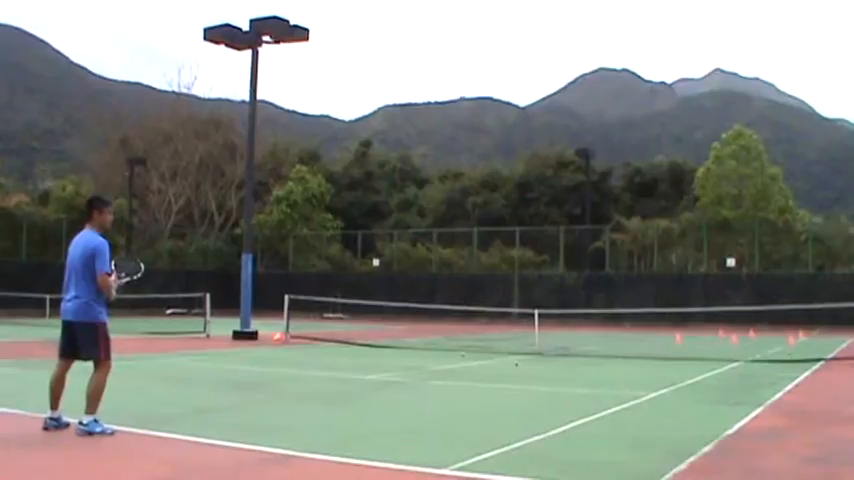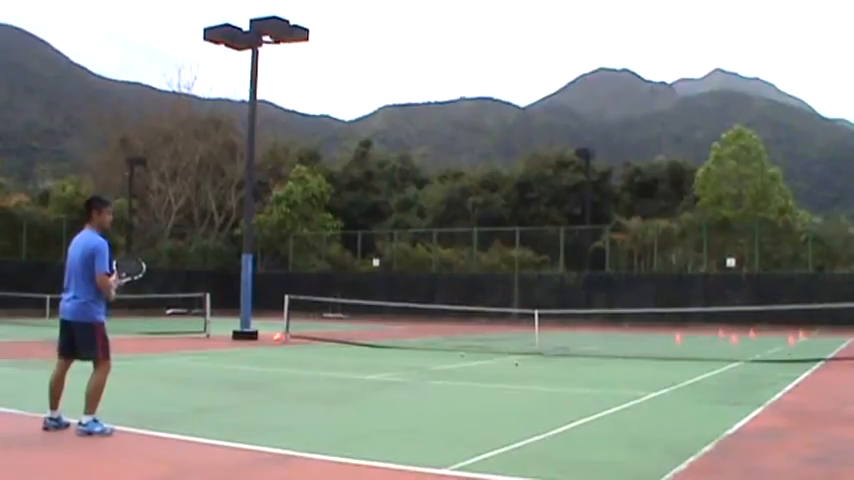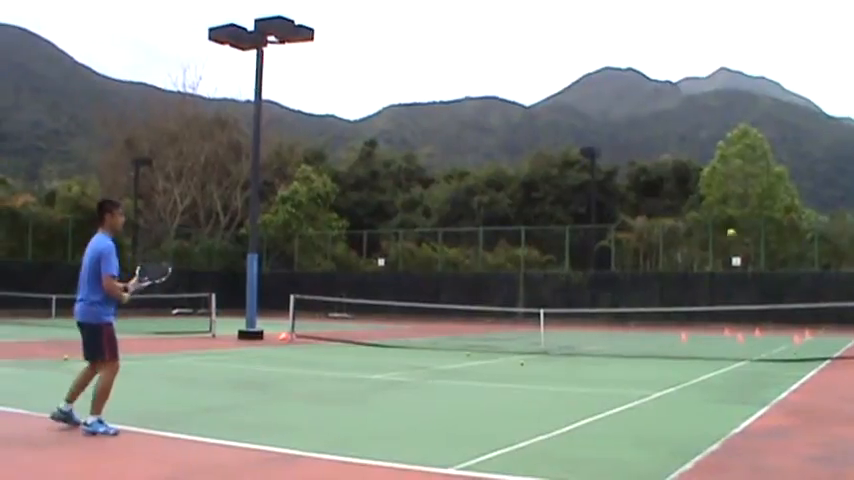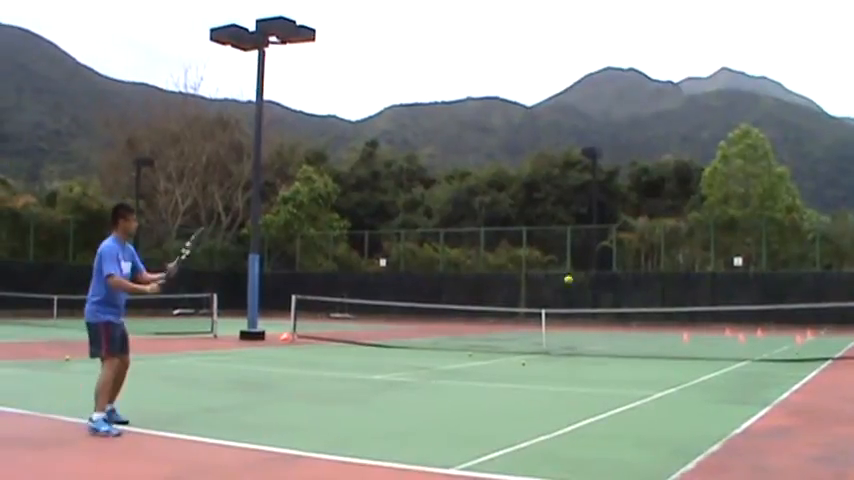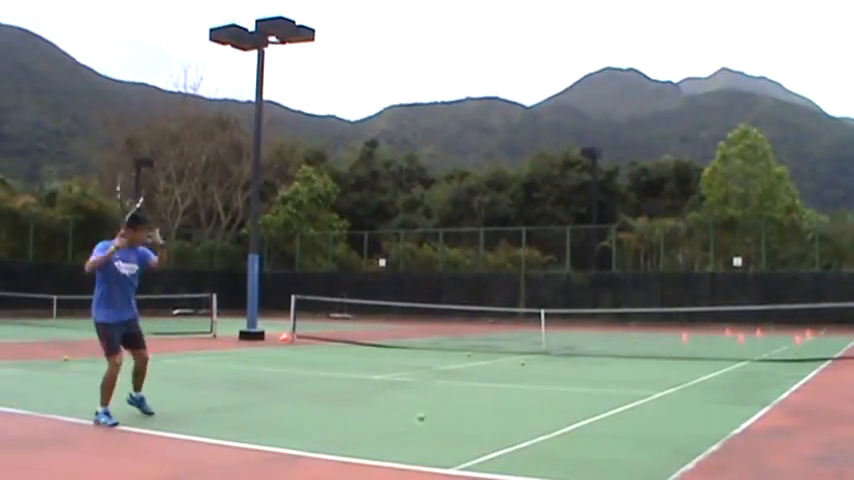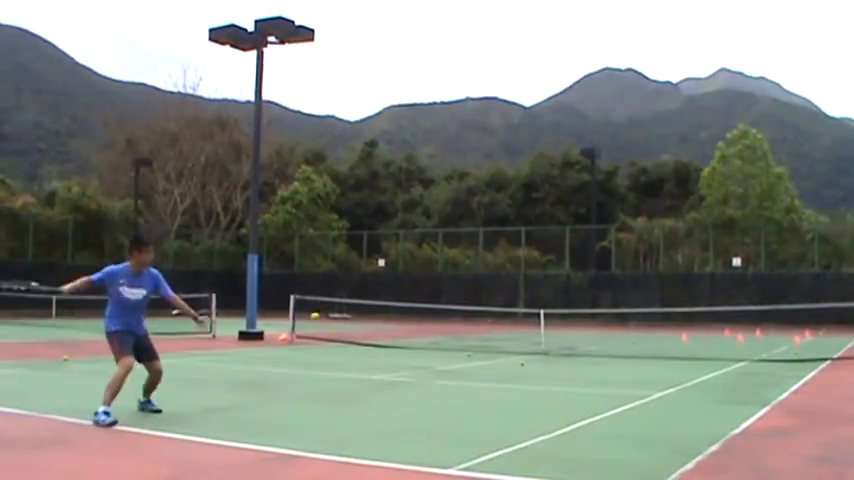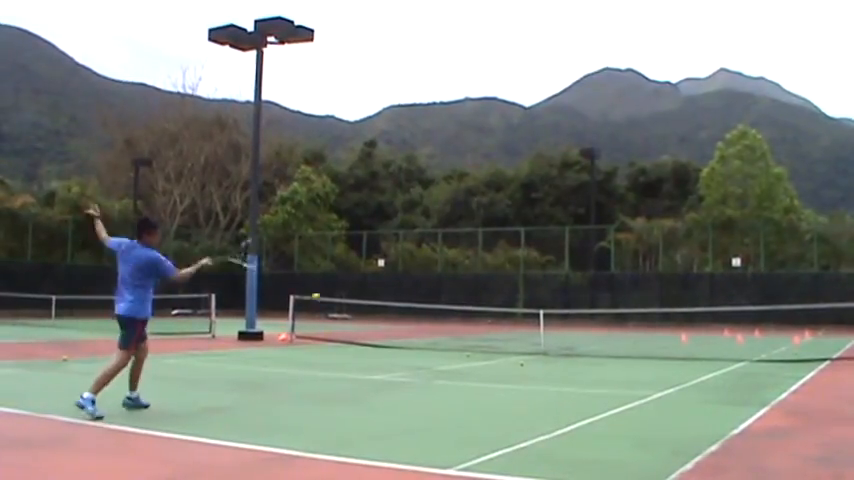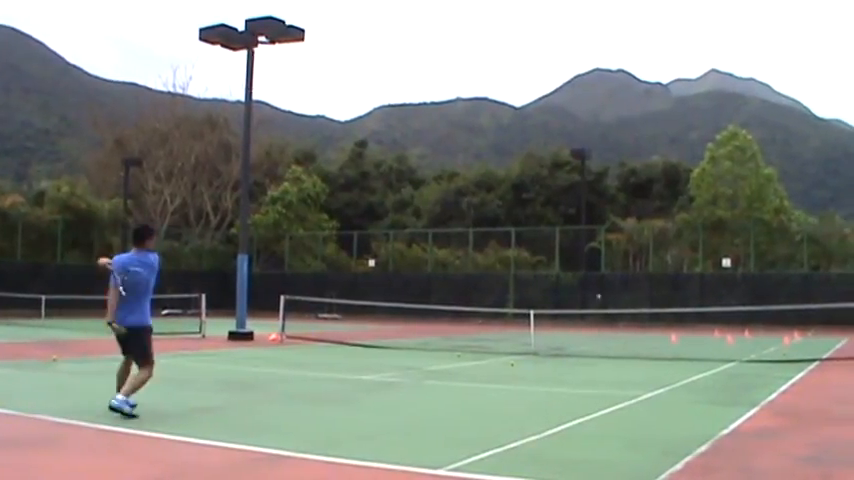
dt=0.3s
person 1, frame 1
left shoulder: (76, 241)
right shoulder: (99, 243)
right elbow: (102, 281)
left wrist: (110, 281)
right wrist: (111, 293)
left hip: (69, 311)
right hip: (90, 313)
left knee: (63, 364)
right knee: (103, 365)
left ankle: (53, 416)
right ankle: (88, 420)
person 1, frame 2
left shoulder: (77, 241)
right shoulder: (99, 243)
right elbow: (101, 282)
left wrist: (110, 281)
right wrist: (111, 293)
left hip: (68, 311)
right hip: (88, 313)
left knee: (62, 363)
right knee: (102, 365)
left ankle: (53, 416)
right ankle: (88, 420)
person 1, frame 3
left shoulder: (96, 242)
right shoulder: (106, 246)
right elbow: (107, 283)
left wrist: (125, 287)
right wrist: (124, 296)
left hip: (87, 312)
right hip: (97, 315)
left knee: (96, 365)
right knee: (111, 366)
left ankle: (65, 409)
right ankle: (93, 420)
person 1, frame 4
left shoulder: (128, 249)
right shoulder: (108, 248)
left elbow: (142, 276)
right elbow: (114, 282)
left wrist: (164, 275)
right wrist: (146, 289)
left hip: (114, 316)
right hip: (101, 315)
left knee: (123, 363)
right knee: (110, 364)
left ankle: (107, 409)
right ankle: (97, 419)
person 1, frame 5
left shoulder: (141, 252)
right shoulder: (104, 247)
left elbow: (159, 264)
right elbow: (89, 267)
left wrist: (161, 246)
right wrist: (113, 250)
left hip: (129, 316)
right hip: (106, 317)
left knee: (143, 358)
right knee: (116, 362)
left ankle: (136, 395)
right ankle: (103, 410)
person 1, frame 6
left shoulder: (153, 275)
right shoulder: (113, 272)
left elbow: (173, 298)
right elbow: (88, 280)
left wrist: (195, 315)
right wrist: (70, 287)
left hip: (139, 330)
right hip: (117, 328)
left knee: (157, 370)
right knee: (126, 365)
left ankle: (145, 400)
right ankle: (103, 411)
person 1, frame 7
left shoulder: (124, 246)
right shoulder: (153, 257)
left elbow: (104, 238)
right elbow: (178, 277)
left wrist: (96, 218)
right wrist: (200, 264)
left hip: (124, 309)
right hip: (135, 314)
left knee: (142, 351)
right knee: (122, 359)
left ankle: (132, 396)
right ankle: (88, 397)
person 1, frame 8
left shoulder: (119, 261)
right shoulder: (153, 260)
left elbow: (113, 291)
left wrist: (110, 319)
right wrist: (109, 263)
left hip: (120, 321)
right hip: (140, 322)
left knee: (129, 359)
right knee: (146, 370)
left ankle: (120, 398)
right ankle: (120, 398)
